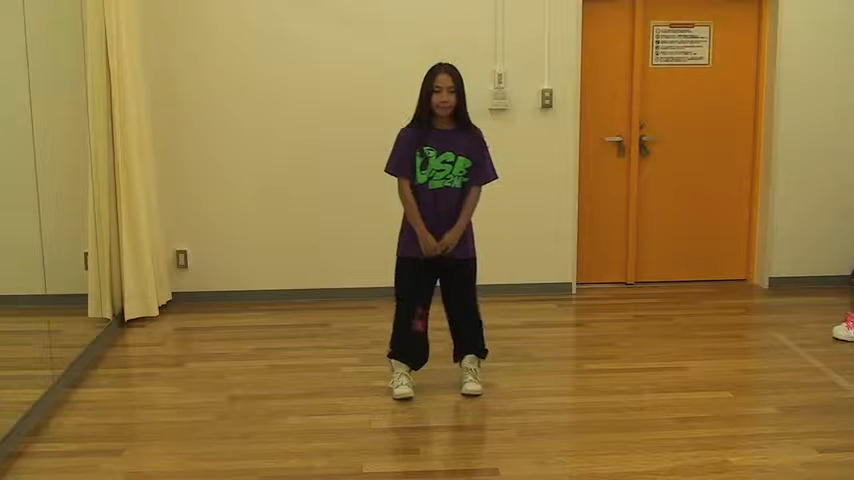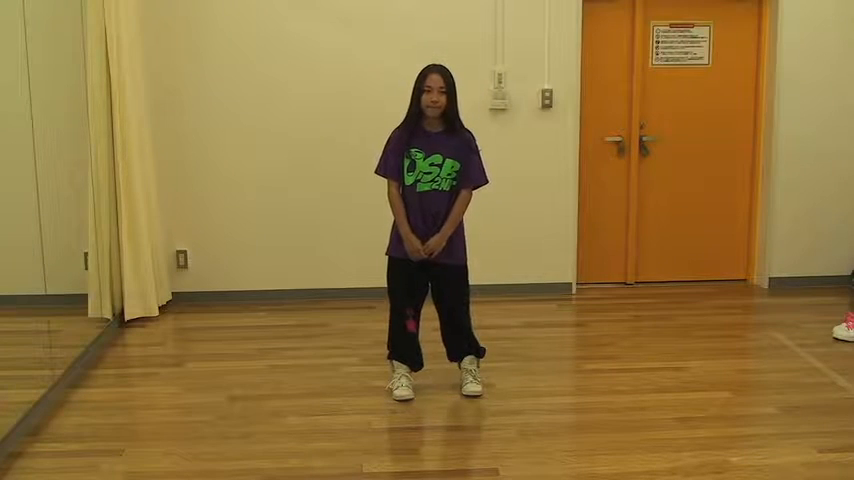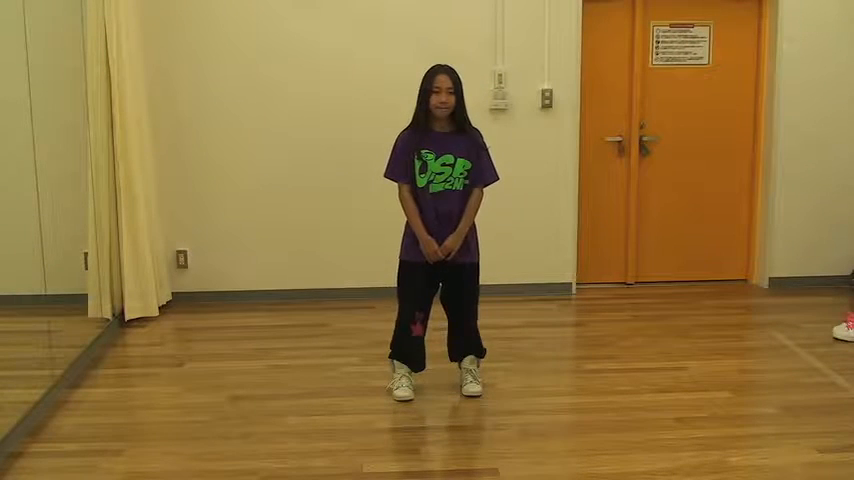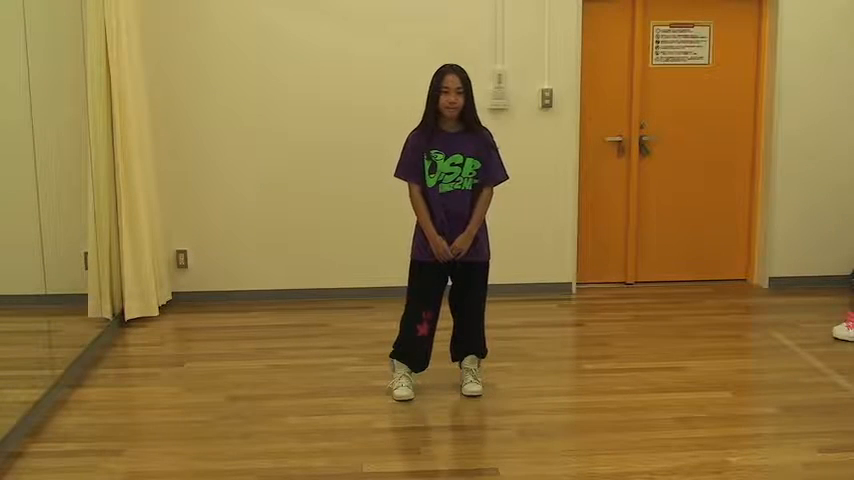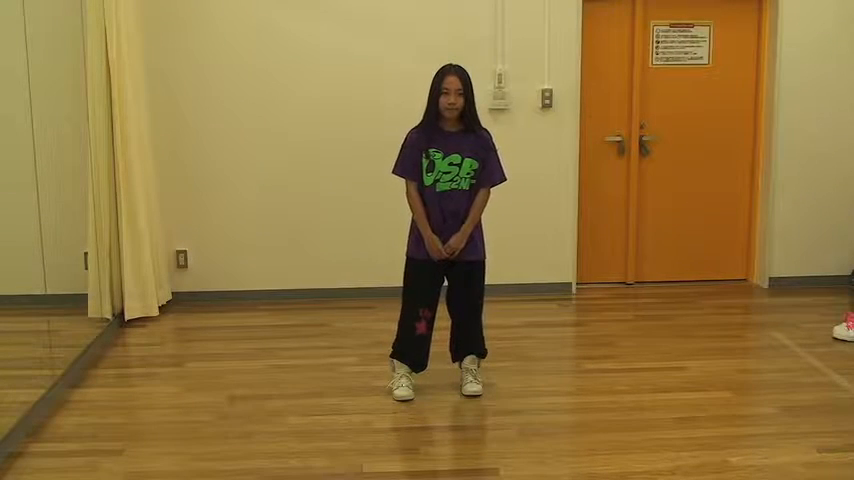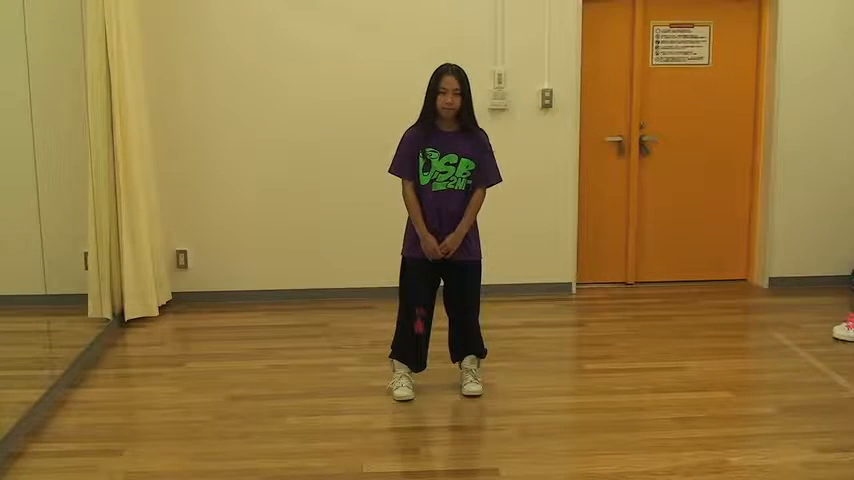
dt=0.7s
person 1, frame 1
left shoulder: (472, 138)
right shoulder: (411, 136)
left elbow: (475, 189)
right elbow: (404, 187)
left wrist: (455, 232)
right wrist: (422, 234)
left hip: (458, 240)
right hip: (417, 239)
left knee: (463, 303)
right knee: (411, 304)
left ankle: (469, 364)
right ankle: (402, 367)
person 1, frame 2
left shoulder: (463, 141)
right shoulder: (402, 138)
left elbow: (466, 192)
right elbow: (393, 188)
left wrist: (442, 236)
right wrist: (407, 236)
left hip: (448, 242)
right hip: (407, 242)
left knee: (455, 307)
right knee: (404, 307)
left ankle: (469, 365)
right ankle: (402, 369)
person 1, frame 3
left shoulder: (471, 140)
right shoulder: (410, 139)
left elbow: (477, 191)
right elbow: (404, 191)
left wrist: (458, 236)
right wrist: (424, 238)
left hip: (461, 243)
right hip: (419, 243)
left knee: (463, 308)
right knee: (413, 308)
left ankle: (469, 366)
right ankle: (402, 369)
person 1, frame 4
left shoulder: (481, 139)
right shoulder: (420, 139)
left elbow: (487, 191)
right elbow: (415, 191)
left wrist: (467, 236)
right wrist: (434, 237)
left hip: (472, 242)
right hip: (430, 242)
left knee: (470, 307)
right knee: (420, 308)
left ankle: (470, 366)
right ankle: (402, 369)
person 1, frame 5
left shoulder: (480, 140)
right shoulder: (419, 138)
left elbow: (484, 191)
right elbow: (412, 189)
left wrist: (462, 235)
right wrist: (428, 236)
left hip: (467, 242)
right hip: (425, 242)
left knee: (467, 306)
right knee: (417, 307)
left ankle: (470, 367)
right ankle: (403, 369)
person 1, frame 6
left shoulder: (476, 140)
right shoulder: (416, 137)
left elbow: (480, 191)
right elbow: (408, 188)
left wrist: (458, 235)
right wrist: (424, 235)
left hip: (463, 242)
right hip: (421, 242)
left knee: (464, 307)
right knee: (414, 308)
left ankle: (469, 367)
right ankle: (402, 370)
